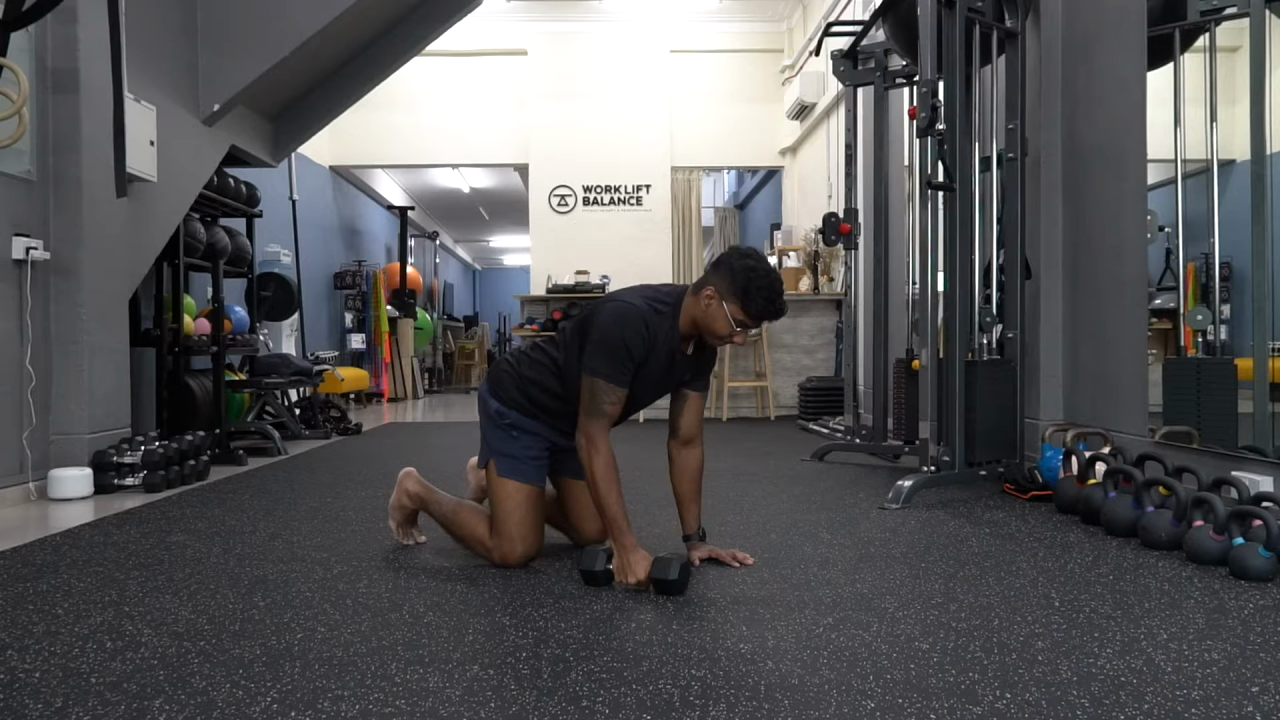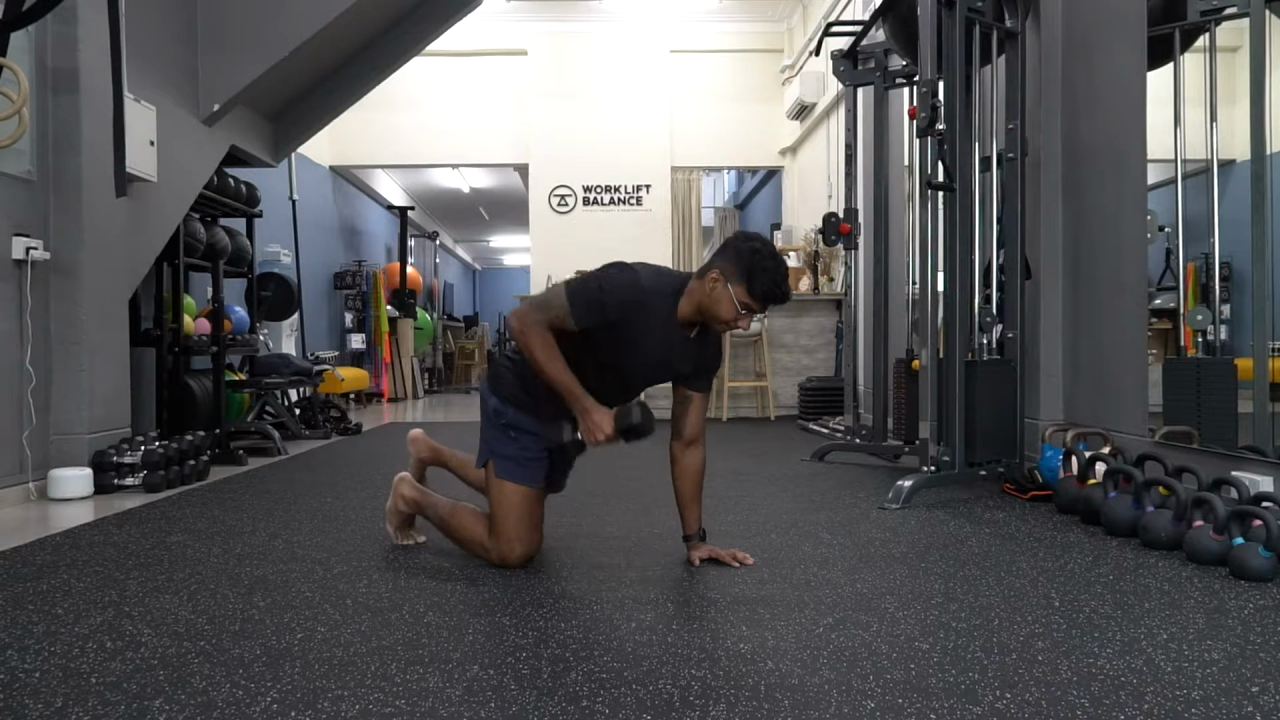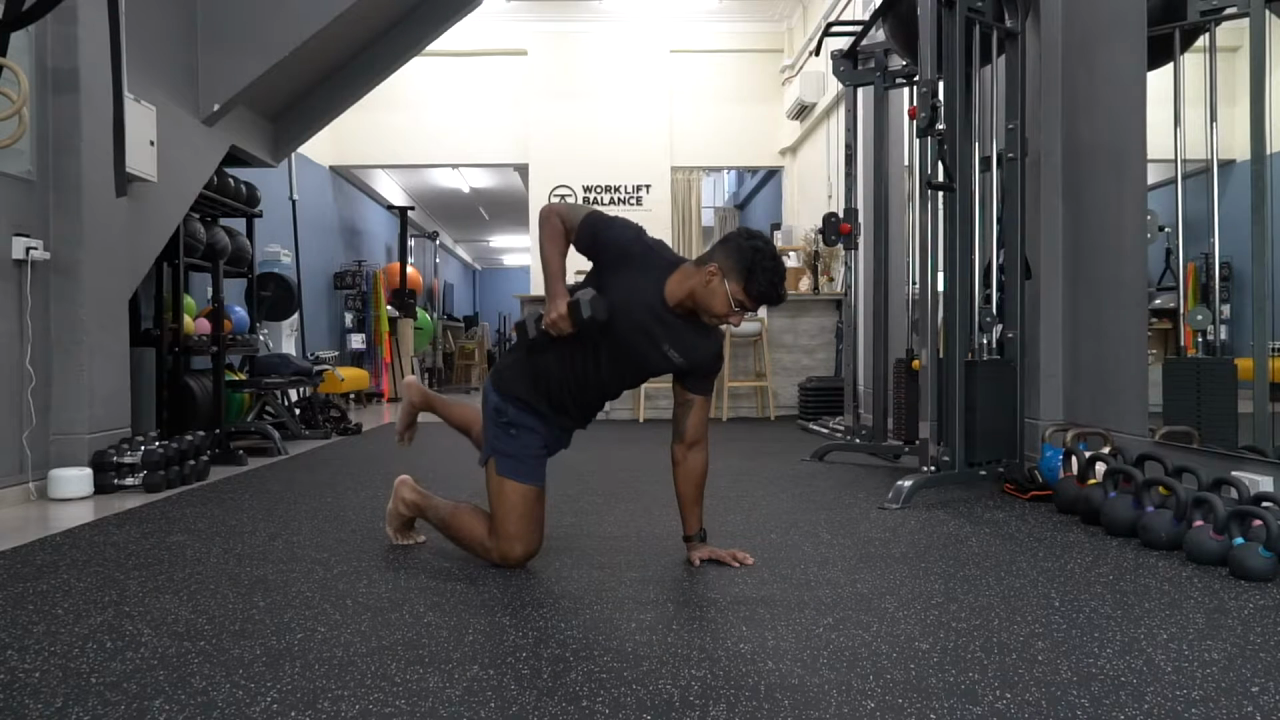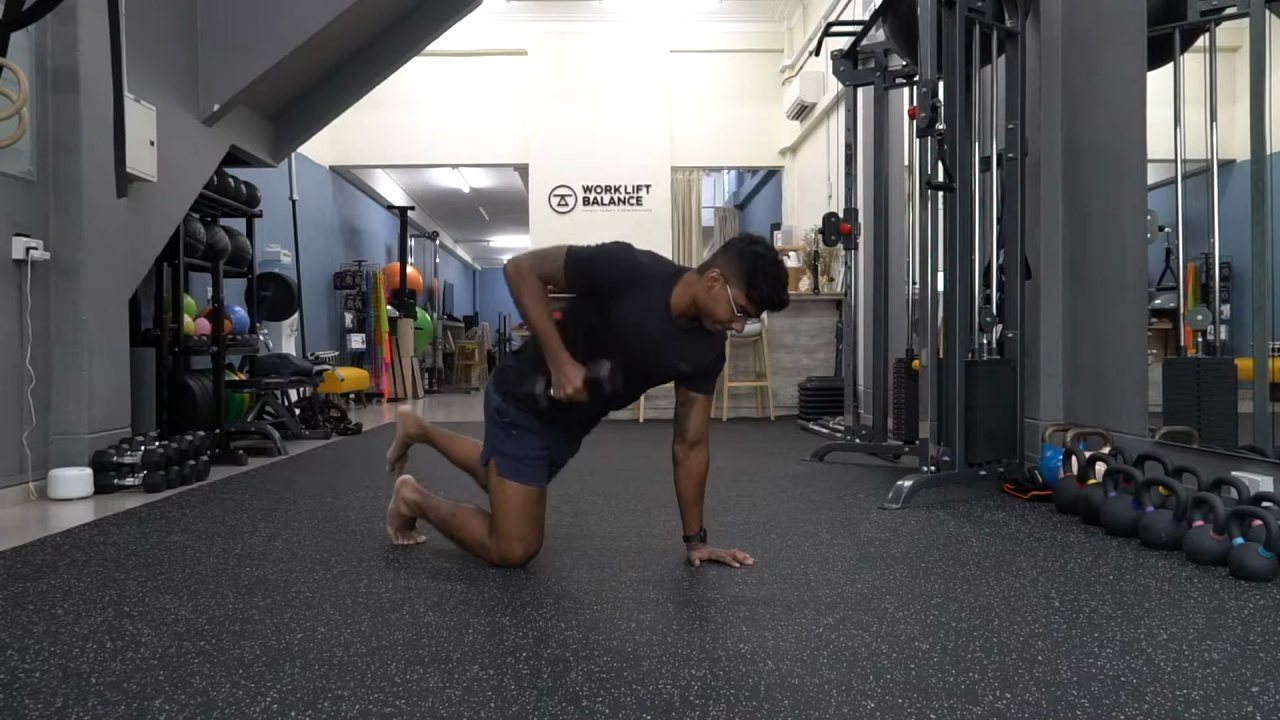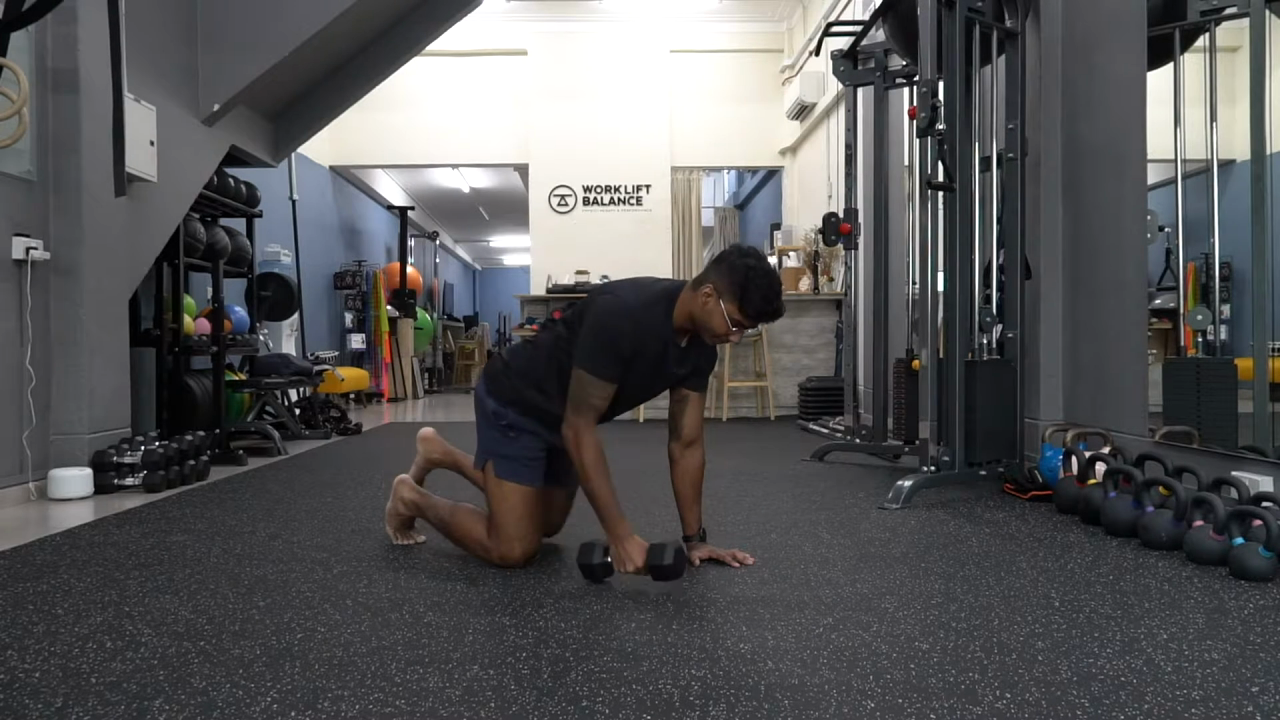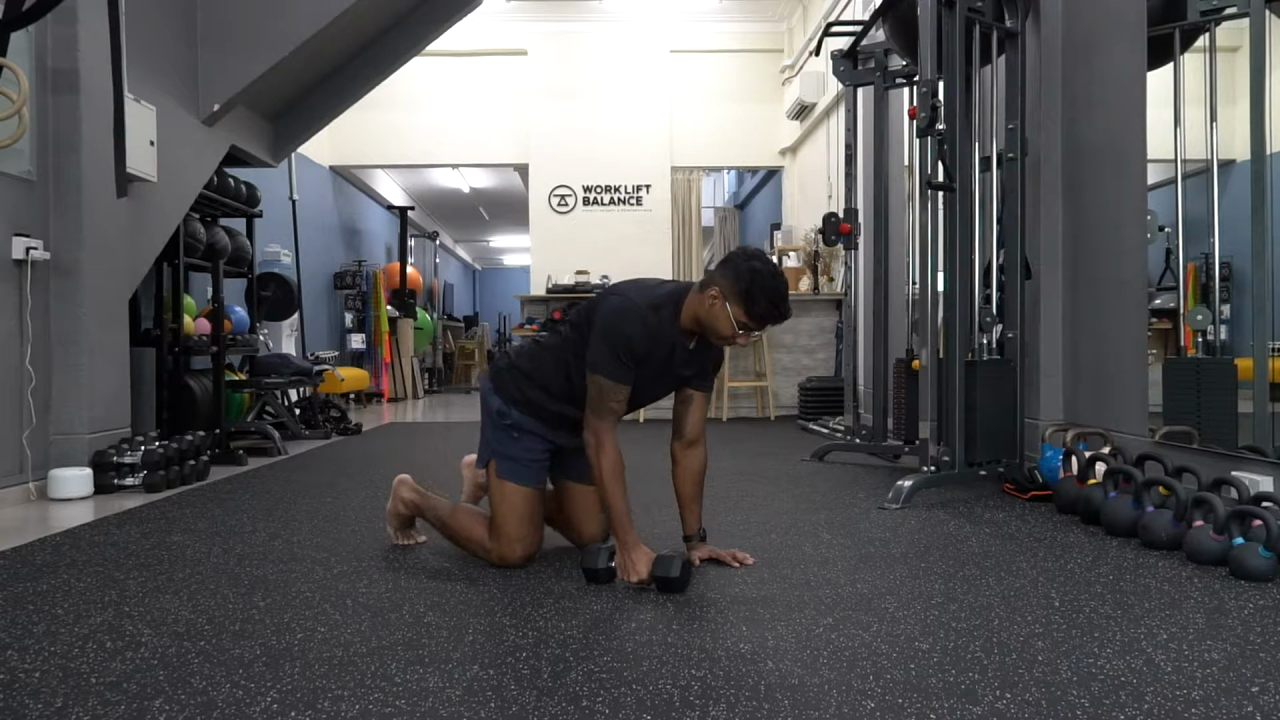
dt=0.7s
person 1, frame 1
left shoulder: (702, 349)
right shoulder: (629, 320)
left elbow: (685, 442)
right elbow: (593, 436)
left wrist: (694, 538)
right wrist: (626, 544)
left hip: (572, 415)
right hip: (517, 405)
left knee: (590, 534)
right knee: (514, 550)
left ankle: (490, 478)
right ankle: (416, 491)
person 1, frame 2
left shoulder: (706, 346)
right shoulder: (633, 290)
left elbow: (687, 442)
right elbow: (524, 321)
left wrist: (694, 539)
right wrist: (585, 407)
left hip: (564, 410)
right hip: (519, 401)
left knee: (526, 507)
right knee: (513, 550)
left ankle: (429, 451)
right ankle: (411, 496)
person 1, frame 3
left shoulder: (703, 348)
right shoulder: (631, 251)
left elbow: (689, 444)
right elbow: (553, 215)
left wrist: (695, 539)
right wrist: (556, 295)
left hip: (569, 413)
right hip: (521, 393)
left knee: (501, 445)
right knee: (513, 549)
left ankle: (422, 398)
right ankle: (414, 499)
person 1, frame 4
left shoulder: (708, 349)
right shoulder: (629, 272)
left elbow: (690, 444)
right elbow: (521, 269)
left wrist: (695, 539)
right wrist: (560, 360)
left hip: (573, 419)
right hip: (524, 399)
left knee: (504, 483)
right knee: (513, 549)
left ankle: (419, 428)
right ankle: (414, 499)
person 1, frame 5
left shoulder: (700, 347)
right shoulder: (623, 314)
left elbow: (686, 443)
right elbow: (579, 429)
left wrist: (694, 539)
right wrist: (620, 534)
left hip: (561, 415)
right hip: (514, 402)
left knee: (544, 524)
right knee: (513, 549)
left ankle: (439, 452)
right ankle: (411, 499)
person 1, frame 6
left shoulder: (707, 347)
right shoulder: (630, 315)
left elbow: (688, 442)
right elbow: (601, 434)
left wrist: (695, 539)
right wrist: (629, 544)
left hip: (574, 417)
right hip: (520, 403)
left knee: (591, 535)
right knee: (513, 550)
left ankle: (487, 477)
right ankle: (411, 498)
